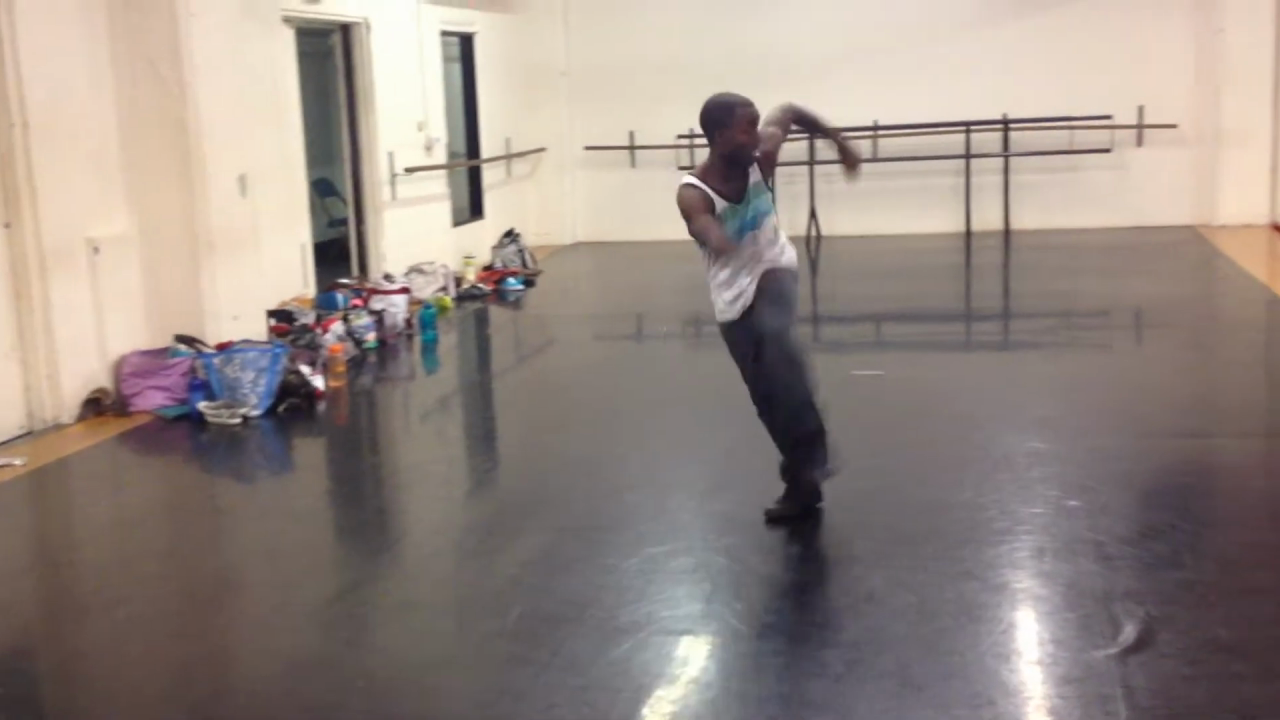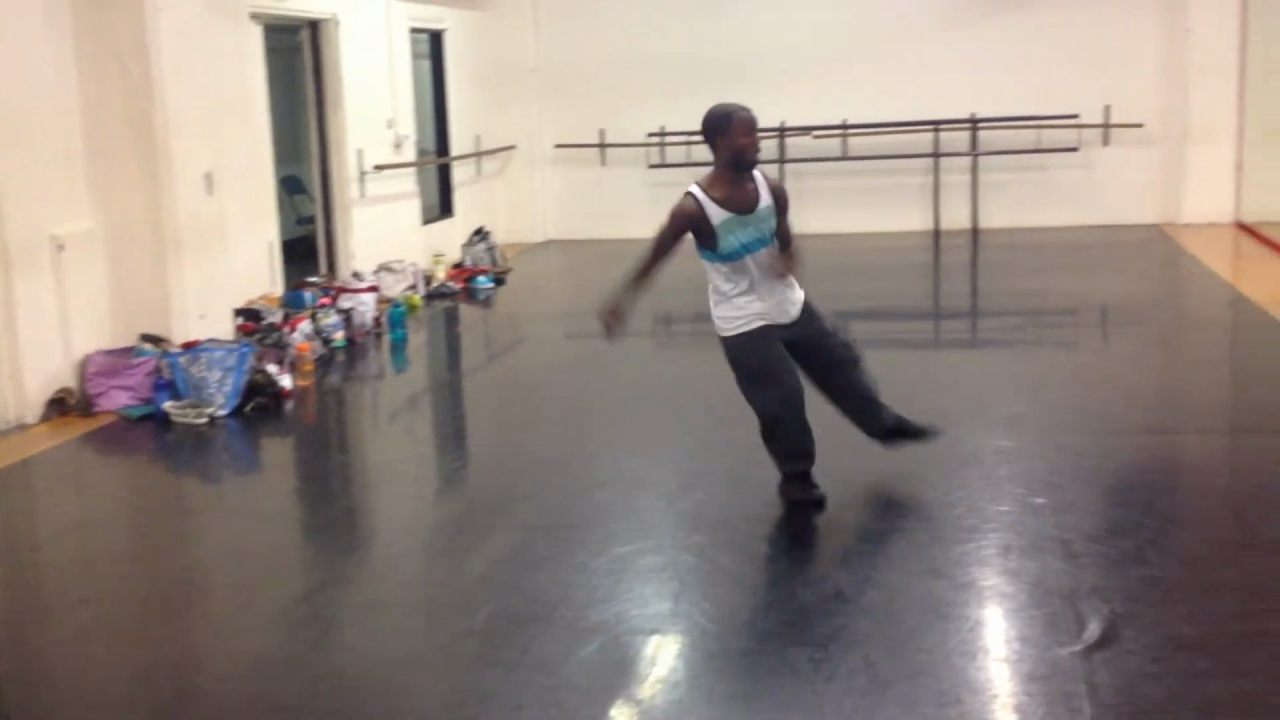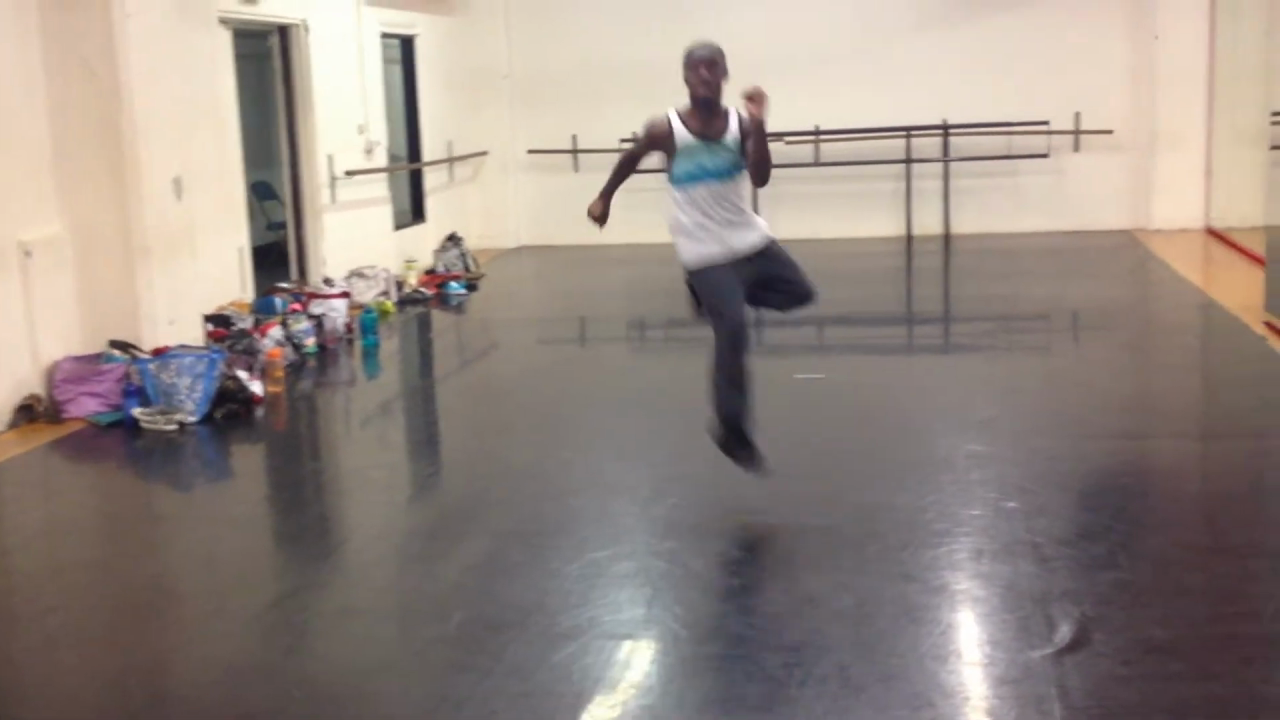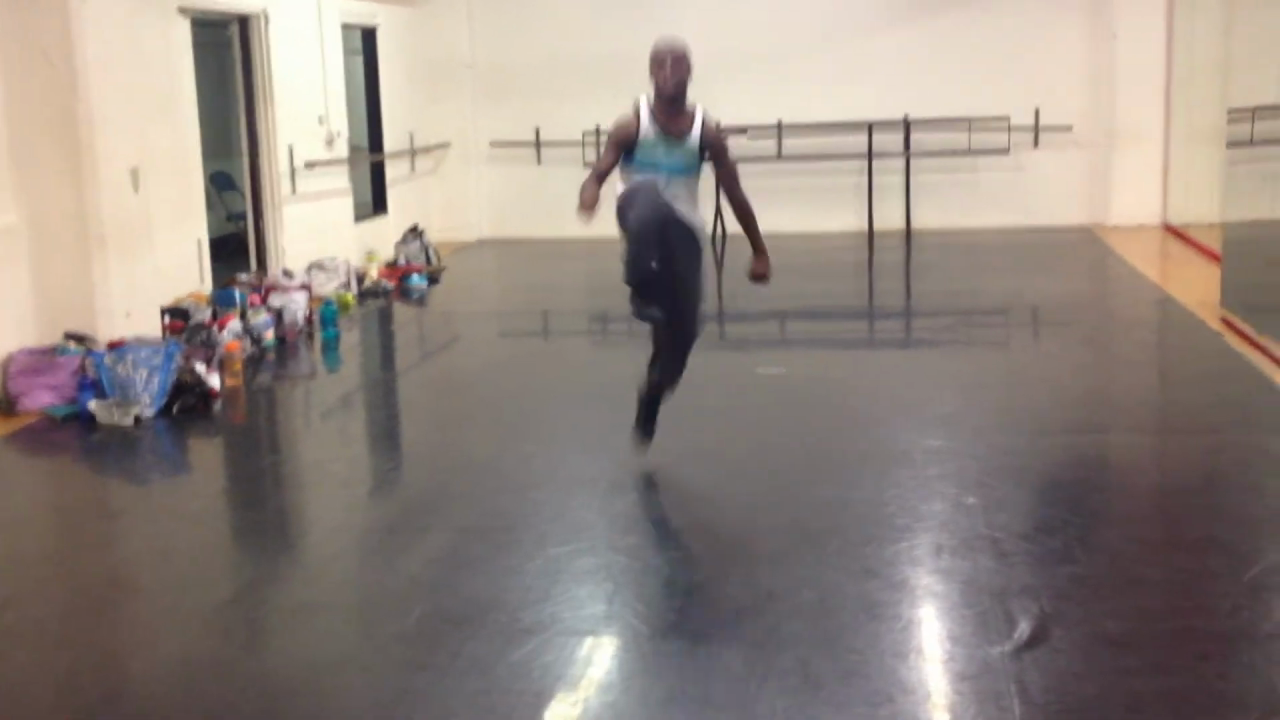
dt=0.2s
person 1, frame 1
left shoulder: (756, 152)
right shoulder: (691, 193)
left elbow: (791, 111)
right elbow: (717, 248)
left wrist: (839, 142)
left hip: (772, 269)
right hip: (732, 293)
left knee: (773, 336)
right knee: (764, 390)
left ankle: (808, 456)
right ankle: (802, 477)
person 1, frame 2
left shoulder: (770, 186)
right shoulder: (693, 206)
left elbow: (785, 242)
right elbow: (656, 255)
left wrist: (786, 264)
right wrist: (622, 300)
left hip: (783, 301)
right hip: (742, 321)
left knee: (843, 364)
right knee: (779, 406)
left ankle: (883, 424)
right ankle: (796, 475)
person 1, frame 3
left shoulder: (741, 123)
right shoulder: (664, 130)
left elbow: (760, 178)
right elbow: (628, 161)
left wrist: (758, 127)
right wrist: (603, 198)
left hip: (746, 237)
right hip: (702, 250)
left knee: (797, 293)
right knee: (733, 337)
left ankle: (727, 305)
right ankle: (734, 431)
person 1, frame 4
left shoulder: (705, 132)
right shoulder: (631, 123)
left elbow: (733, 194)
right elbow: (604, 164)
left wrist: (759, 251)
right wrist: (591, 189)
left hip: (681, 229)
right hip: (642, 209)
left knee: (683, 328)
right knee: (647, 206)
left ankle: (650, 400)
right ankle: (642, 289)
